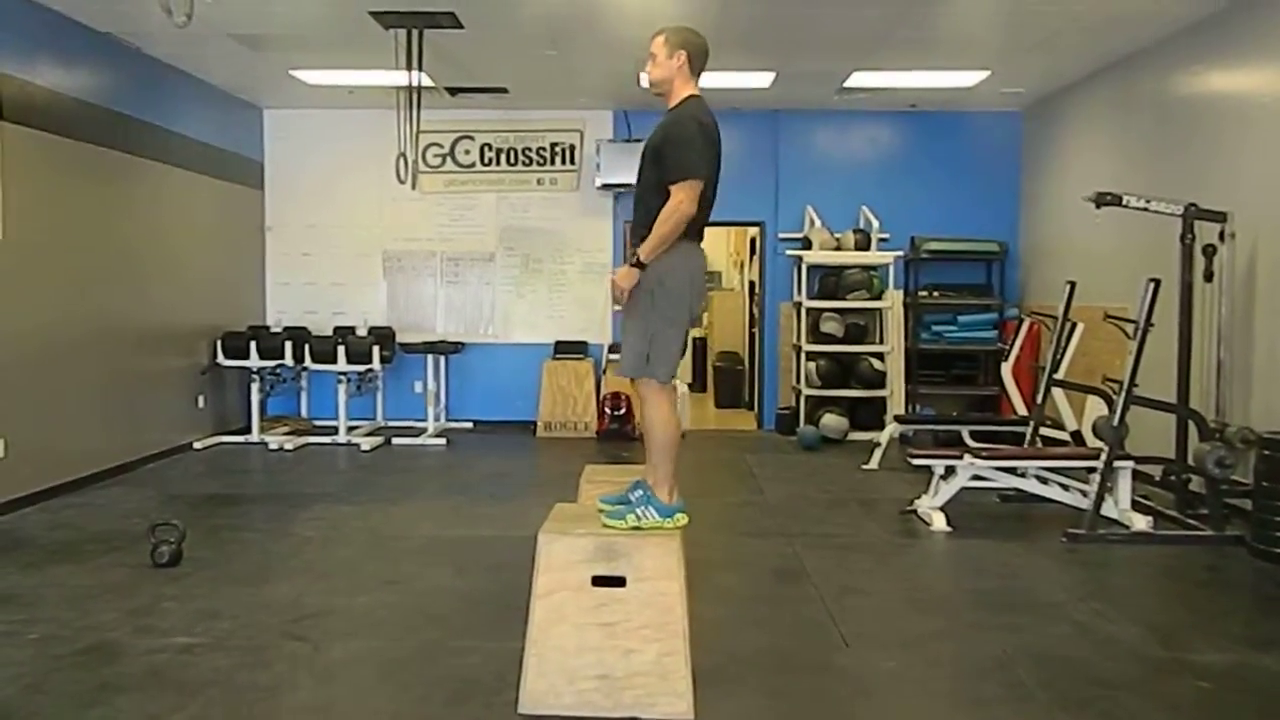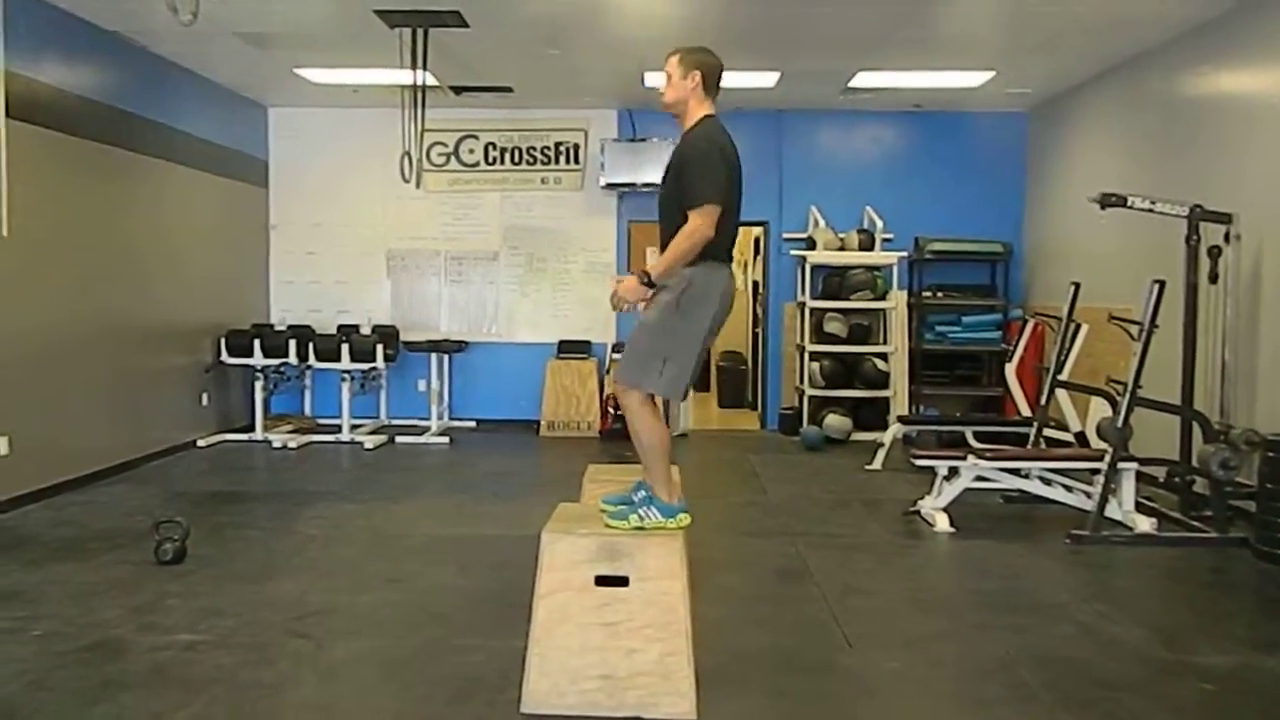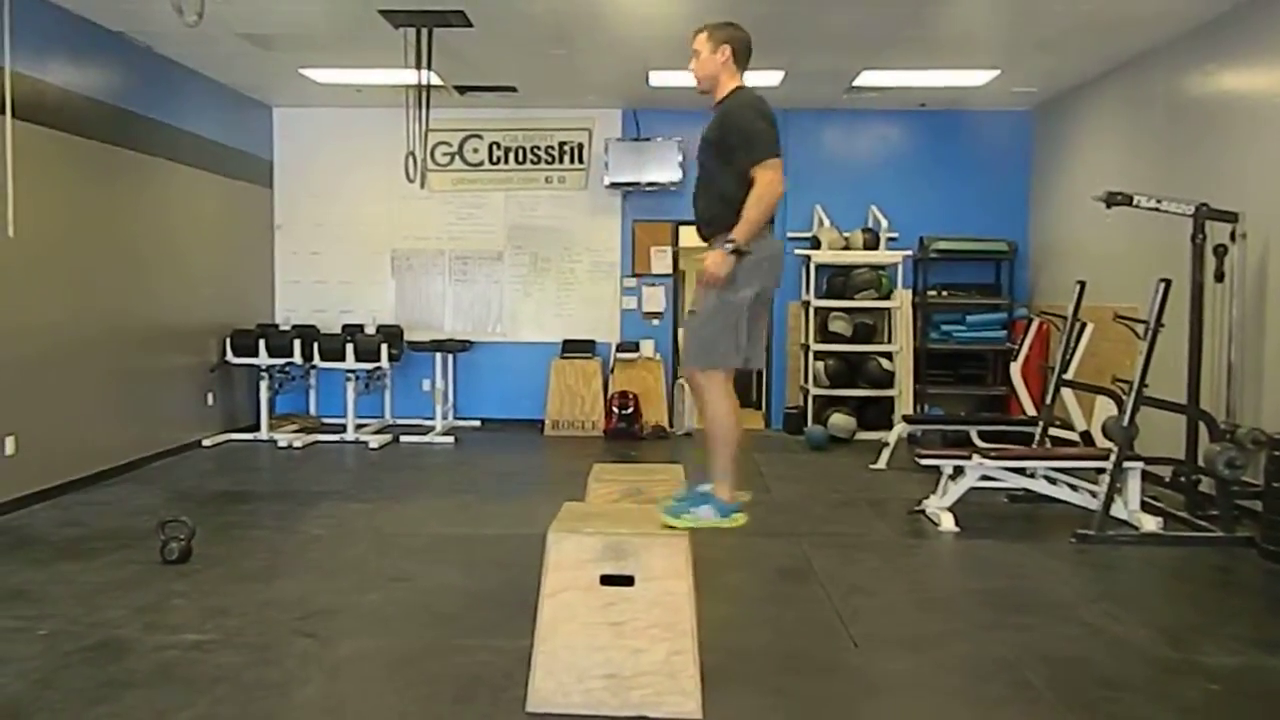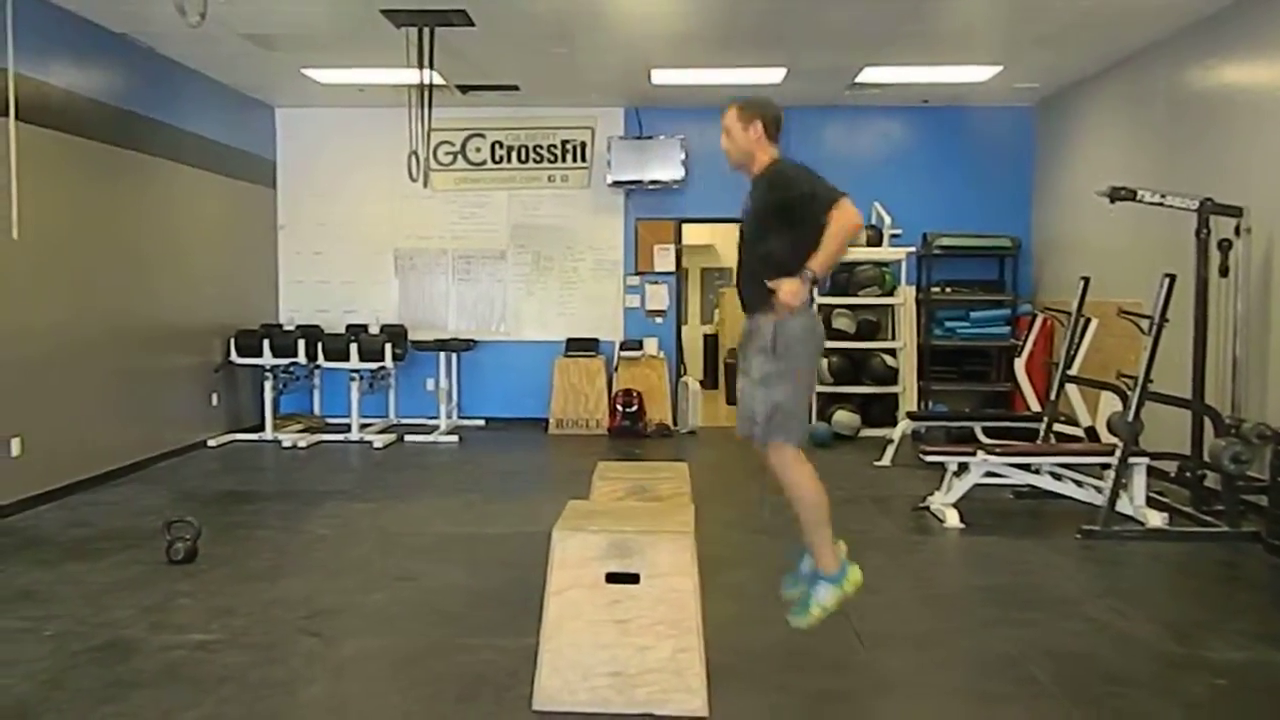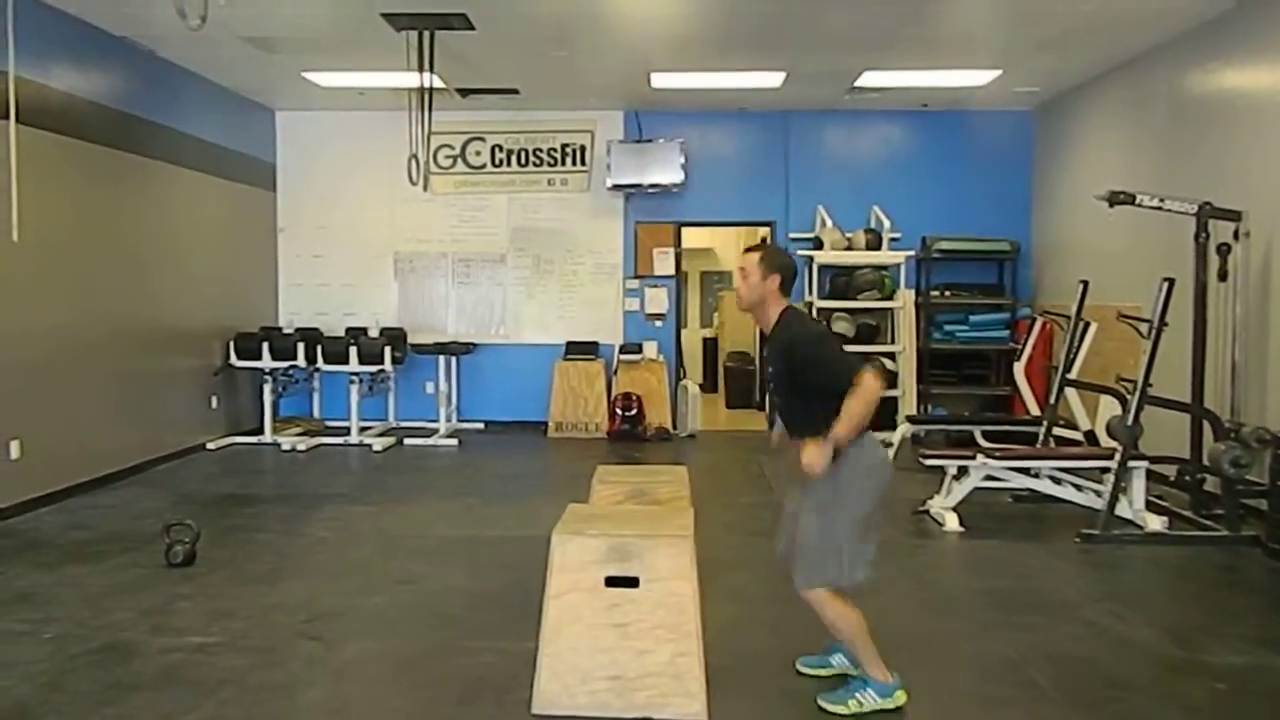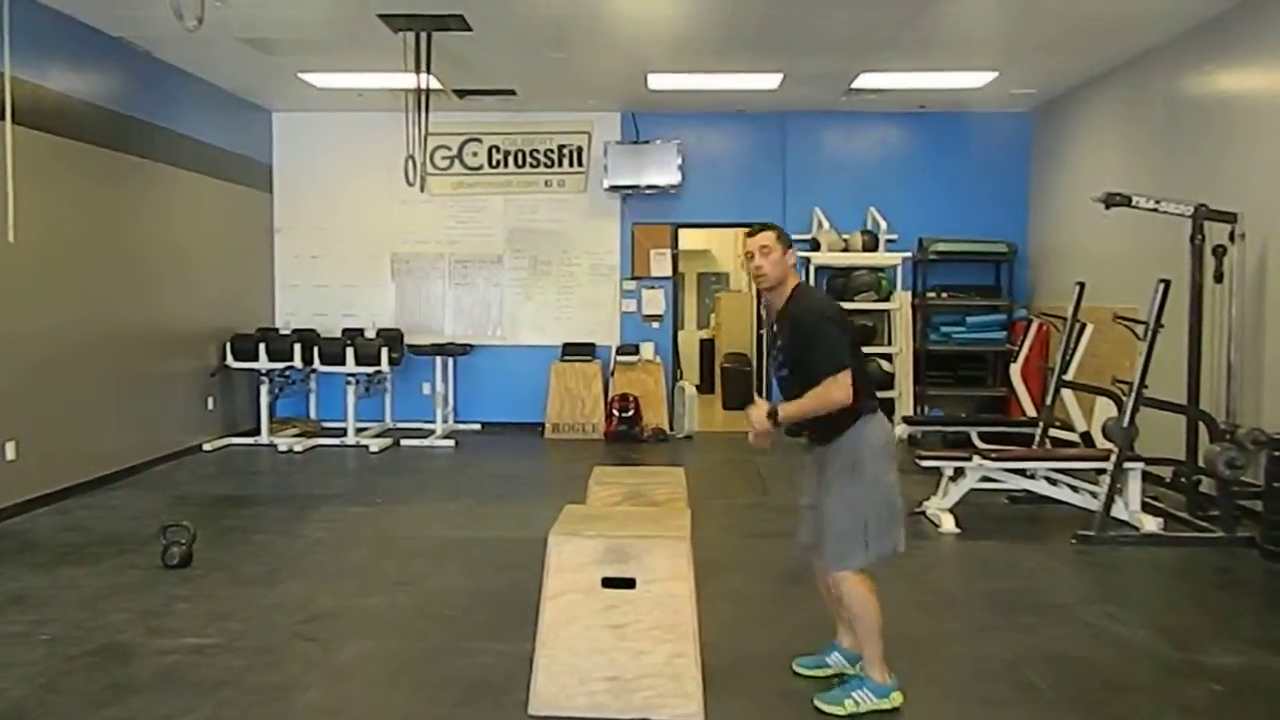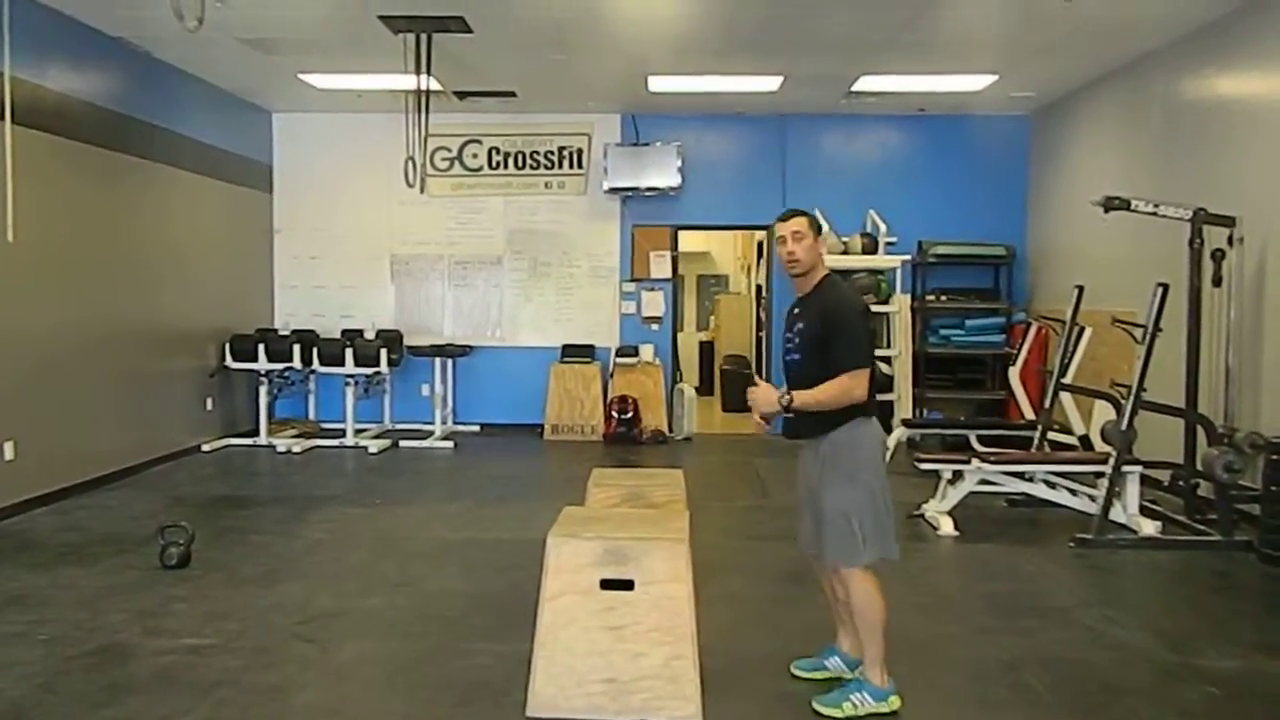
dt=0.2s
person 1, frame 1
left shoulder: (687, 122)
right shoulder: (683, 120)
left elbow: (683, 204)
left wrist: (636, 262)
left hip: (665, 264)
right hip: (662, 263)
left knee: (652, 383)
right knee: (649, 381)
left ankle: (665, 501)
right ankle: (654, 486)
person 1, frame 2
left shoulder: (703, 144)
right shoulder: (703, 141)
left elbow: (701, 227)
left wrist: (645, 278)
right wrist: (655, 278)
left hip: (695, 282)
right hip: (690, 281)
left knee: (632, 388)
right knee: (639, 387)
left ankle: (665, 502)
right ankle: (655, 488)
person 1, frame 3
left shoulder: (742, 111)
right shoulder: (731, 112)
left elbow: (770, 183)
left wrist: (730, 247)
left hip: (742, 255)
right hip: (734, 253)
left knee: (709, 372)
right knee: (700, 370)
left ankle: (721, 496)
right ankle: (714, 484)
person 1, frame 4
left shoulder: (786, 177)
right shoulder: (764, 184)
left elbow: (849, 219)
left wrist: (806, 278)
left hip: (782, 328)
right hip: (767, 327)
left knee: (780, 450)
right knee: (775, 447)
left ankle: (832, 567)
right ankle: (821, 554)
person 1, frame 5
left shoulder: (801, 337)
right shoulder: (781, 336)
left elbow: (869, 386)
left wrist: (830, 445)
right wrist: (791, 430)
left hip: (844, 466)
right hip: (824, 460)
left knee: (817, 584)
right knee: (802, 558)
right ankle: (848, 650)
person 1, frame 6
left shoulder: (811, 314)
right shoulder: (784, 316)
left elbow: (839, 391)
left wrist: (775, 416)
right wrist: (773, 419)
left hip: (858, 442)
right hip: (832, 442)
left knee: (843, 564)
right knee: (822, 553)
left ankle: (879, 680)
right ankle: (848, 648)
person 1, frame 7
left shoulder: (841, 304)
right shoulder: (799, 306)
left elbow: (854, 386)
left wrist: (784, 400)
right wrist: (772, 403)
left hip: (848, 442)
right hip: (819, 442)
left knee: (851, 563)
right knee: (824, 557)
right ankle: (848, 651)
